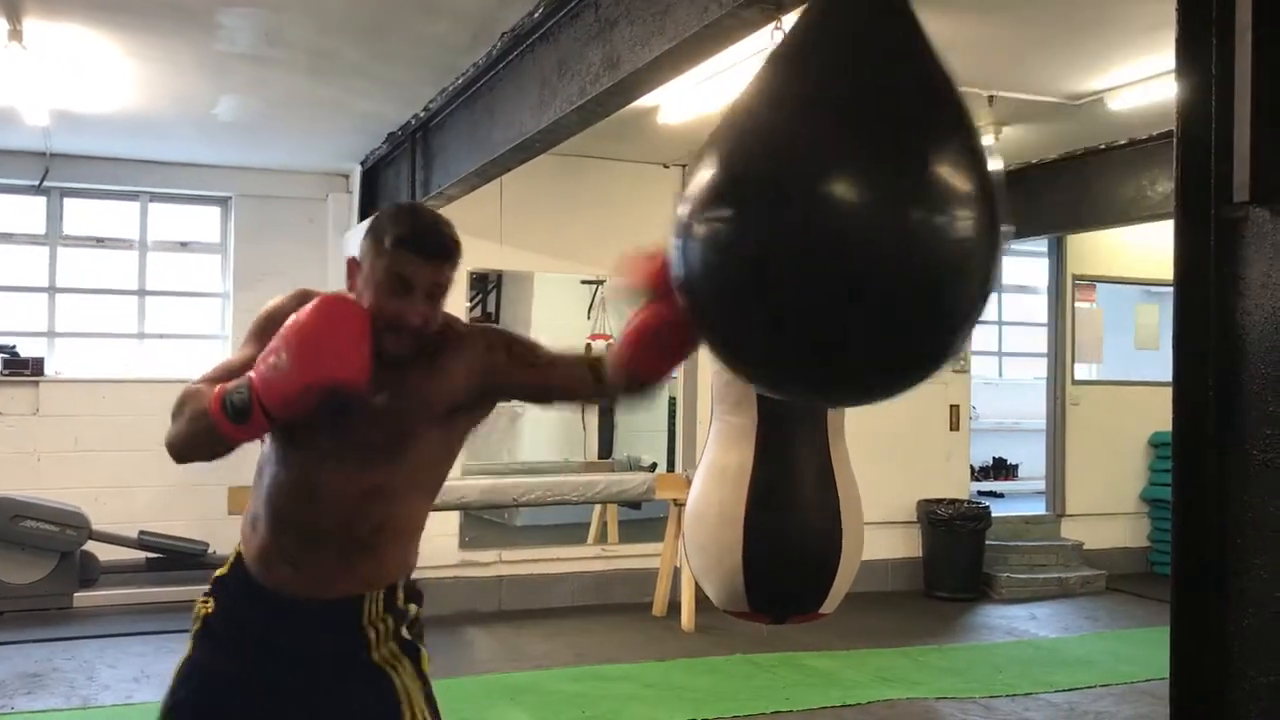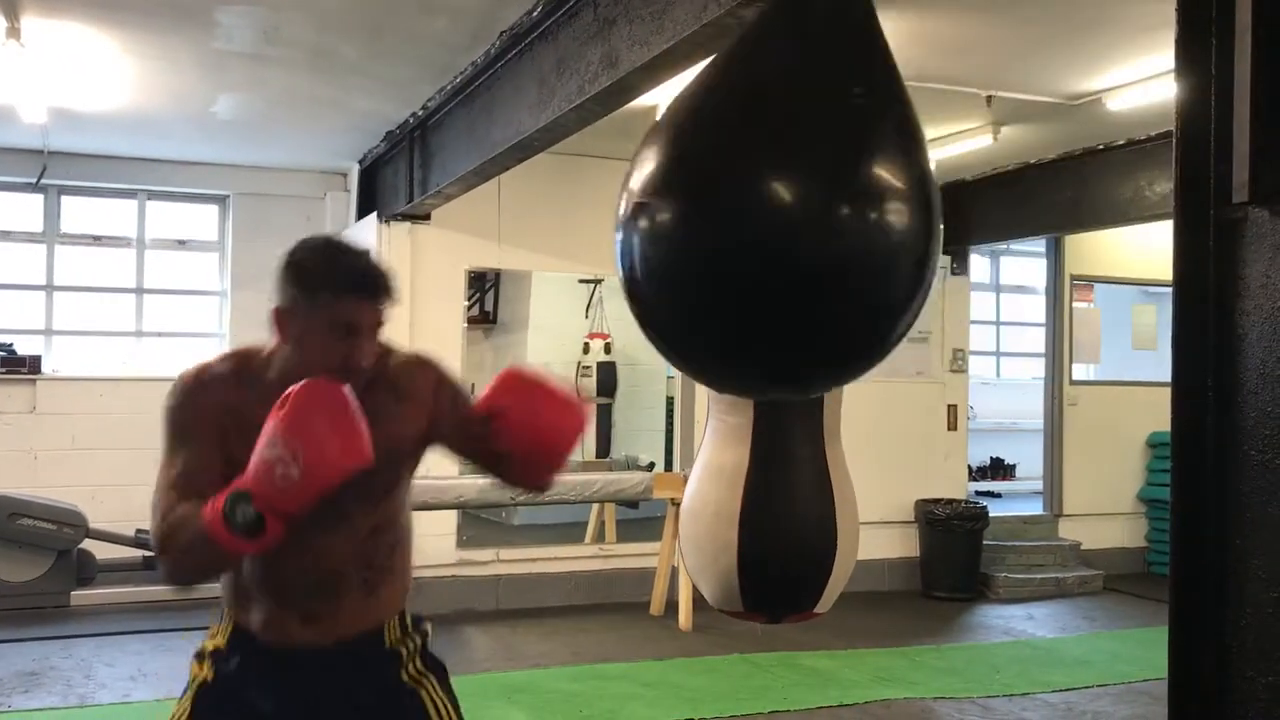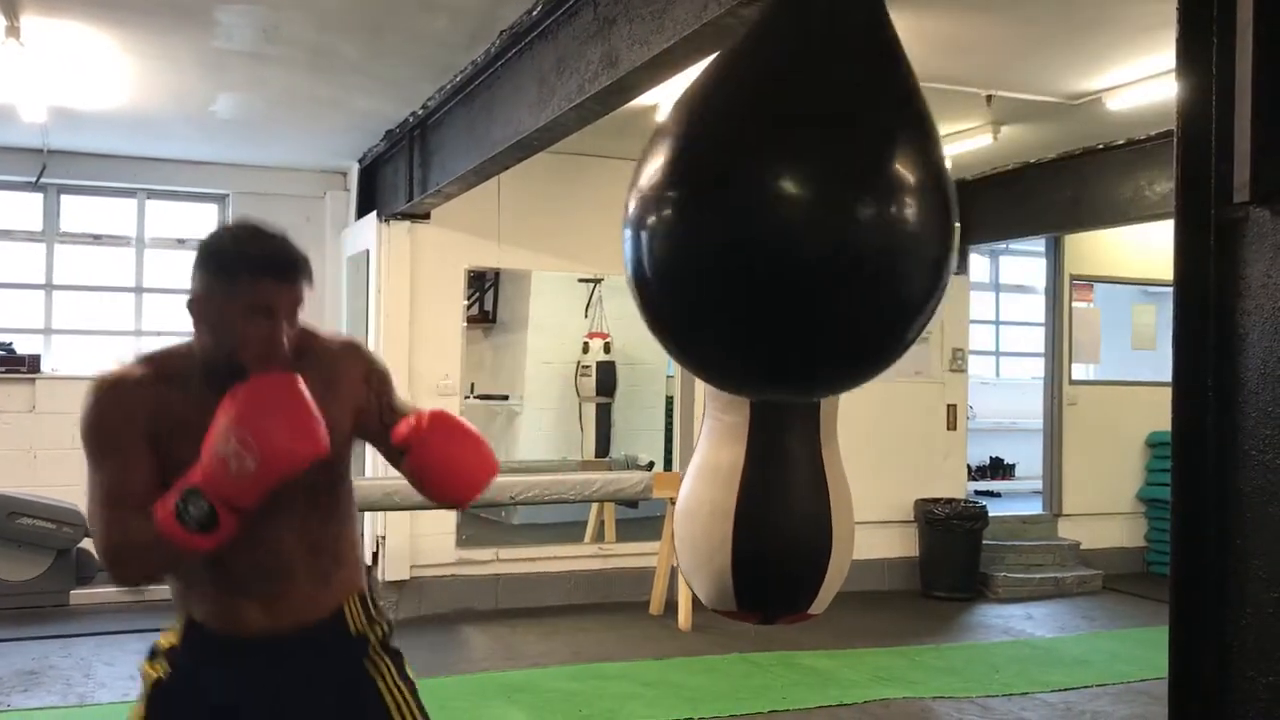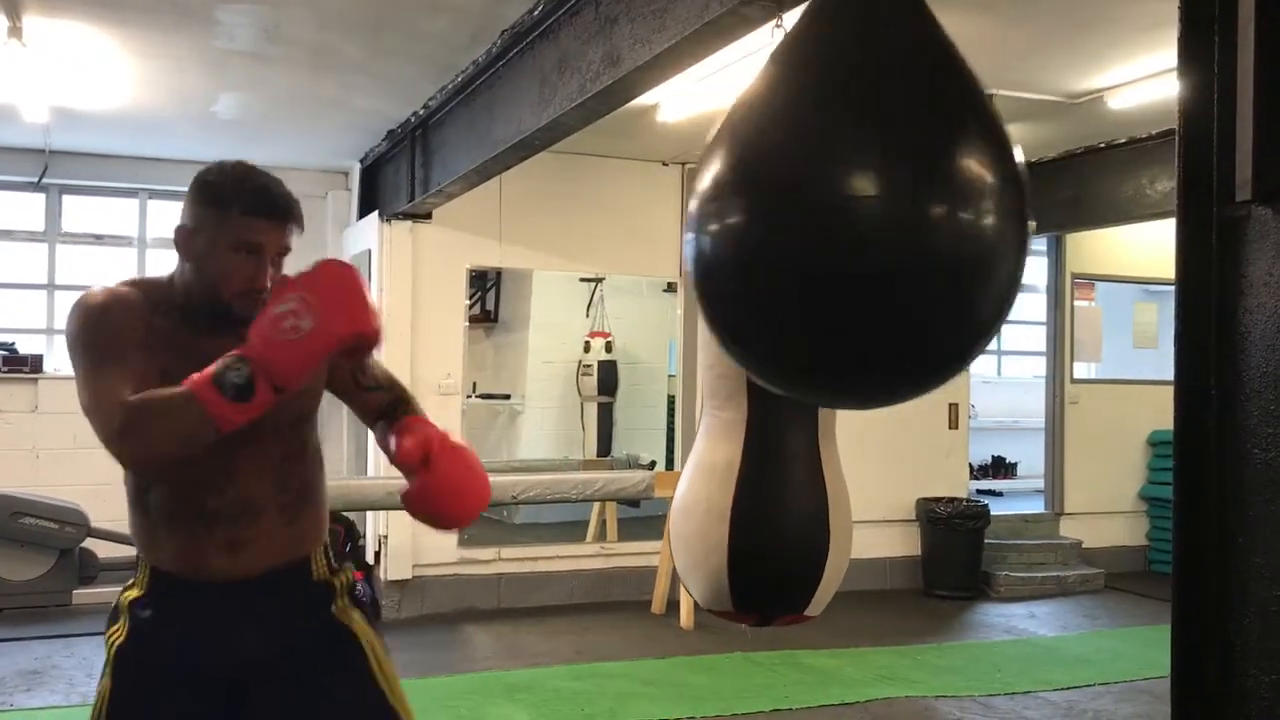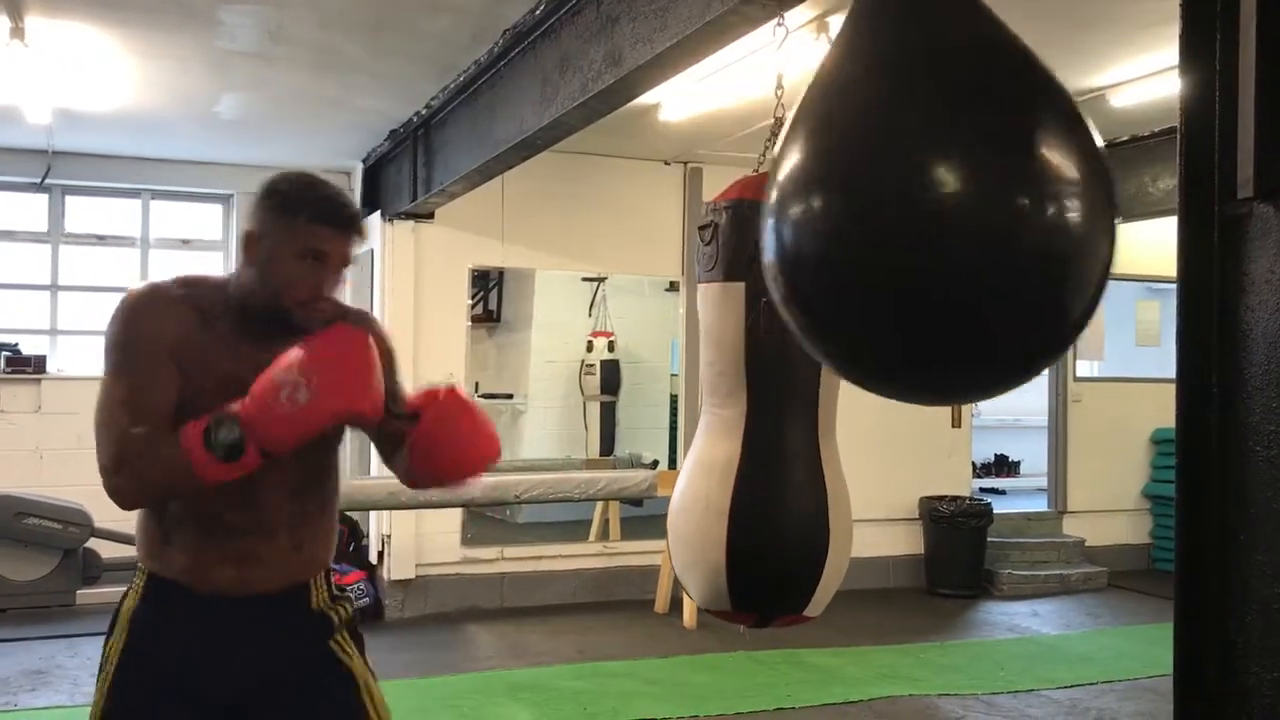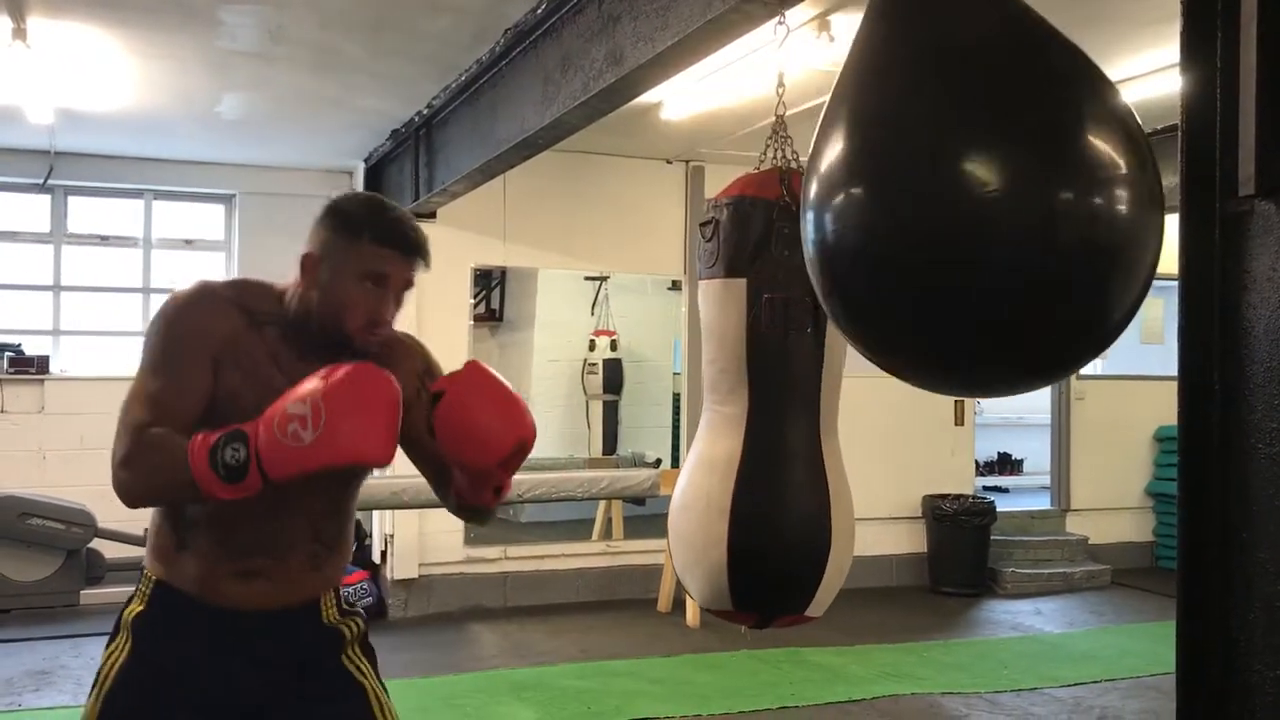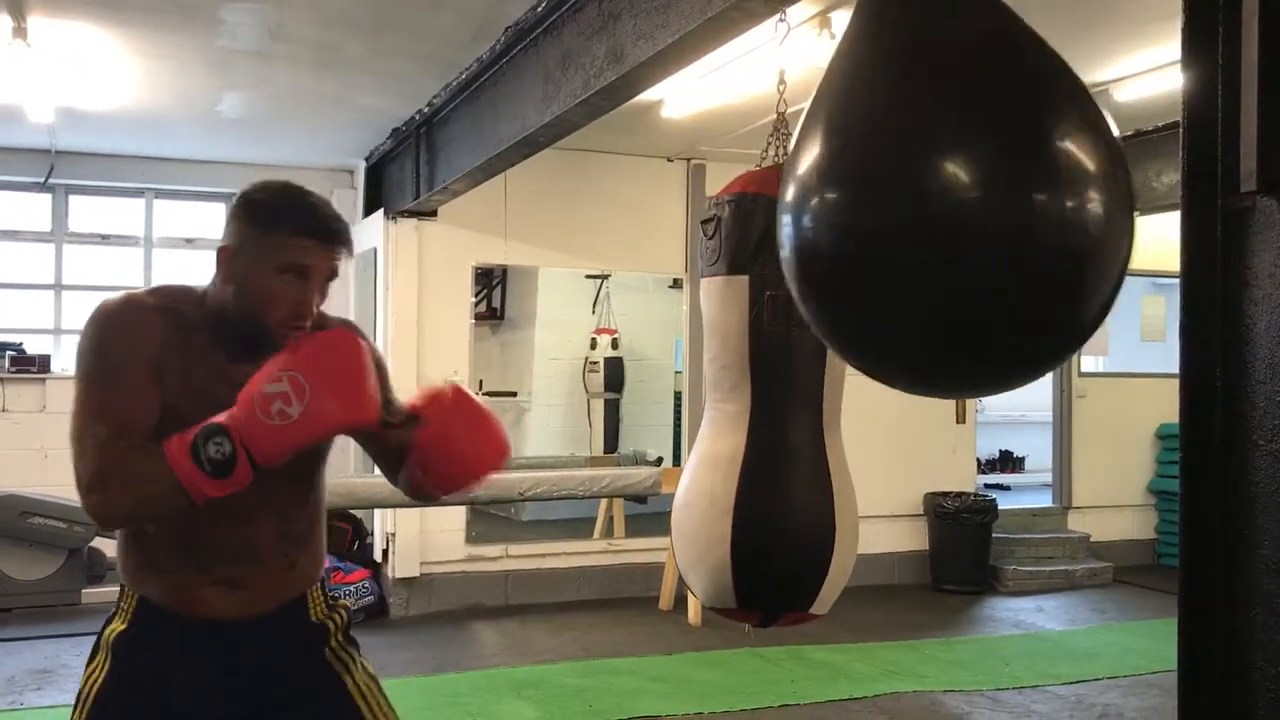
dt=0.2s
person 1, frame 1
left shoulder: (475, 357)
right shoulder: (300, 322)
left elbow: (611, 379)
right elbow: (185, 438)
left wrist: (668, 317)
right wrist: (261, 393)
left hip: (362, 629)
right hip: (242, 608)
person 1, frame 2
left shoulder: (411, 387)
right shoulder: (213, 394)
left elbow: (525, 470)
right elbow: (177, 557)
left wrist: (535, 441)
right wrist: (261, 500)
left hip: (376, 664)
right hip: (249, 663)
person 1, frame 3
left shoulder: (343, 370)
right shoulder: (128, 398)
left elbow: (417, 447)
right elbow: (123, 561)
left wrist: (438, 452)
right wrist: (213, 495)
left hip: (335, 652)
right hip: (205, 661)
person 1, frame 4
left shoulder: (319, 312)
right shoulder: (113, 316)
left elbow: (385, 400)
right elbow: (136, 439)
left wrist: (422, 445)
right wrist: (258, 369)
left hip: (302, 604)
right hip: (170, 614)
person 1, frame 5
left shoulder: (348, 337)
right shoulder: (158, 317)
left elbow: (406, 441)
right elbow: (126, 475)
left wrist: (441, 445)
right wrist: (252, 427)
left hip: (299, 625)
right hip: (167, 622)
person 1, frame 6
left shoulder: (400, 367)
right shoulder: (207, 319)
left elbow: (468, 503)
right elbow: (135, 473)
left wrist: (486, 469)
right wrist: (263, 448)
left hip: (308, 639)
right hip: (173, 630)
person 1, frame 7
left shoulder: (341, 351)
right shoulder: (136, 328)
left elbow: (411, 471)
right elbow: (107, 495)
left wrist: (443, 447)
right wrist: (242, 437)
left hip: (293, 636)
right hip: (157, 643)
